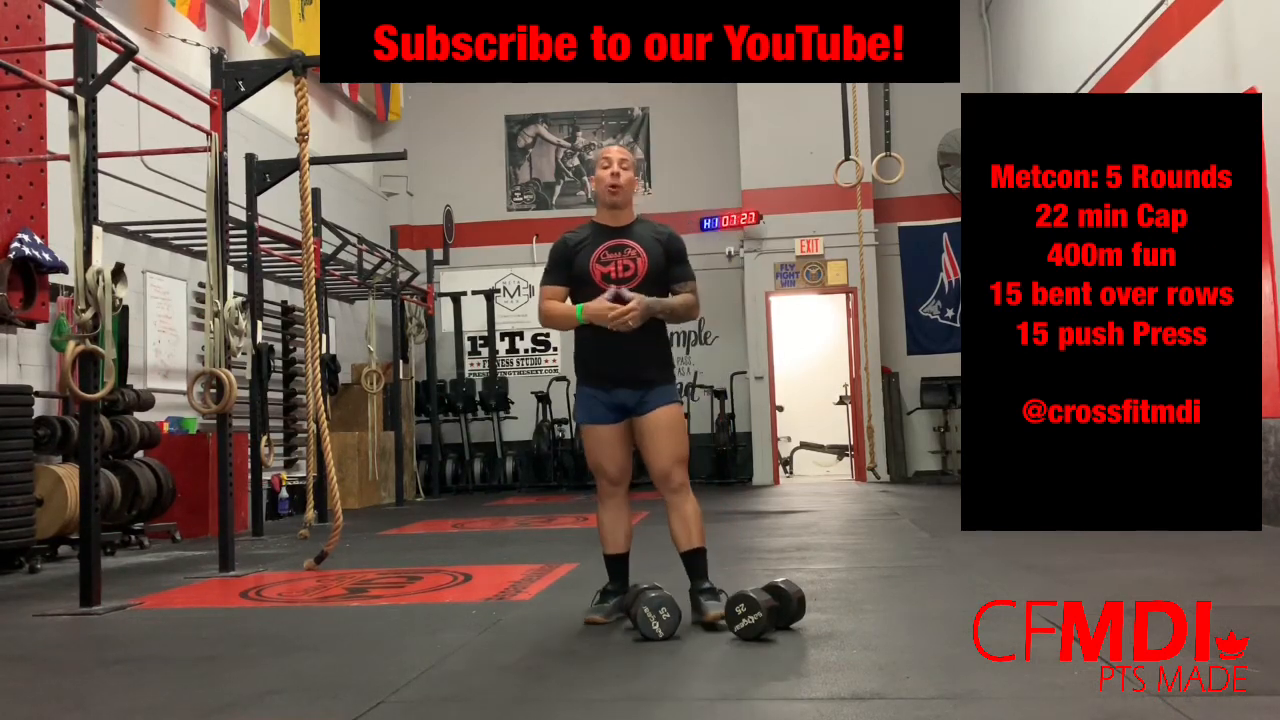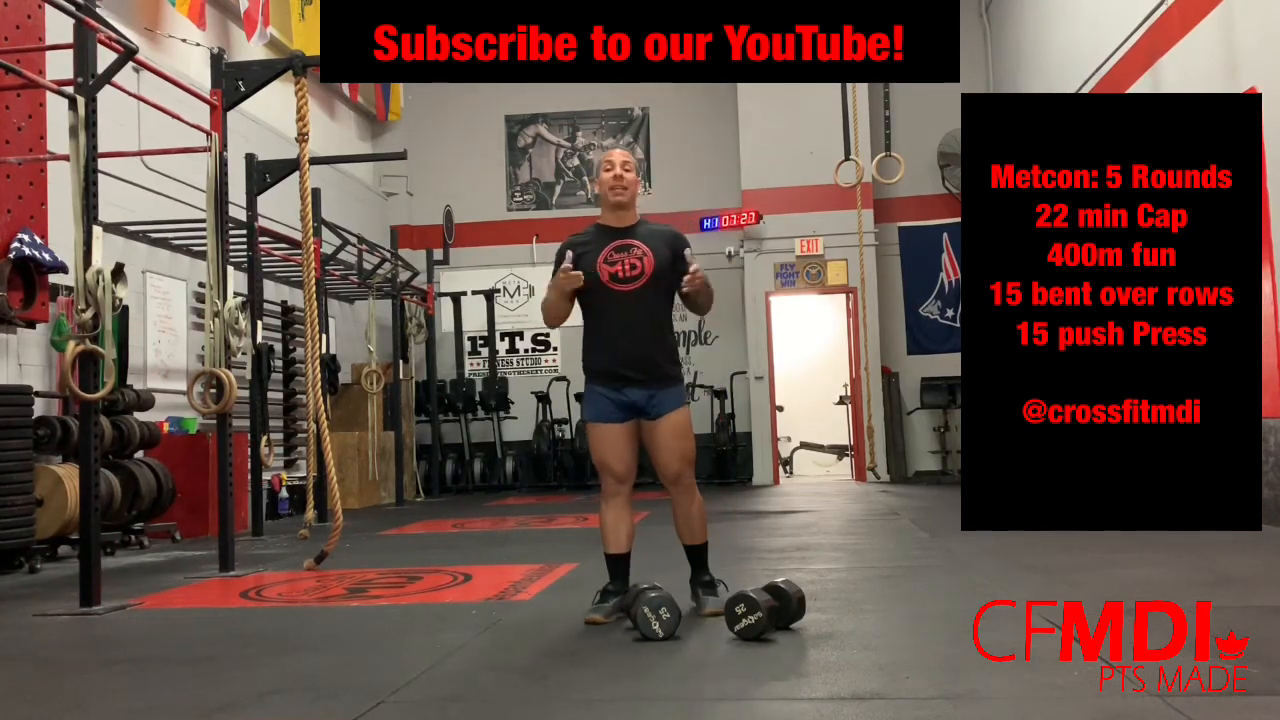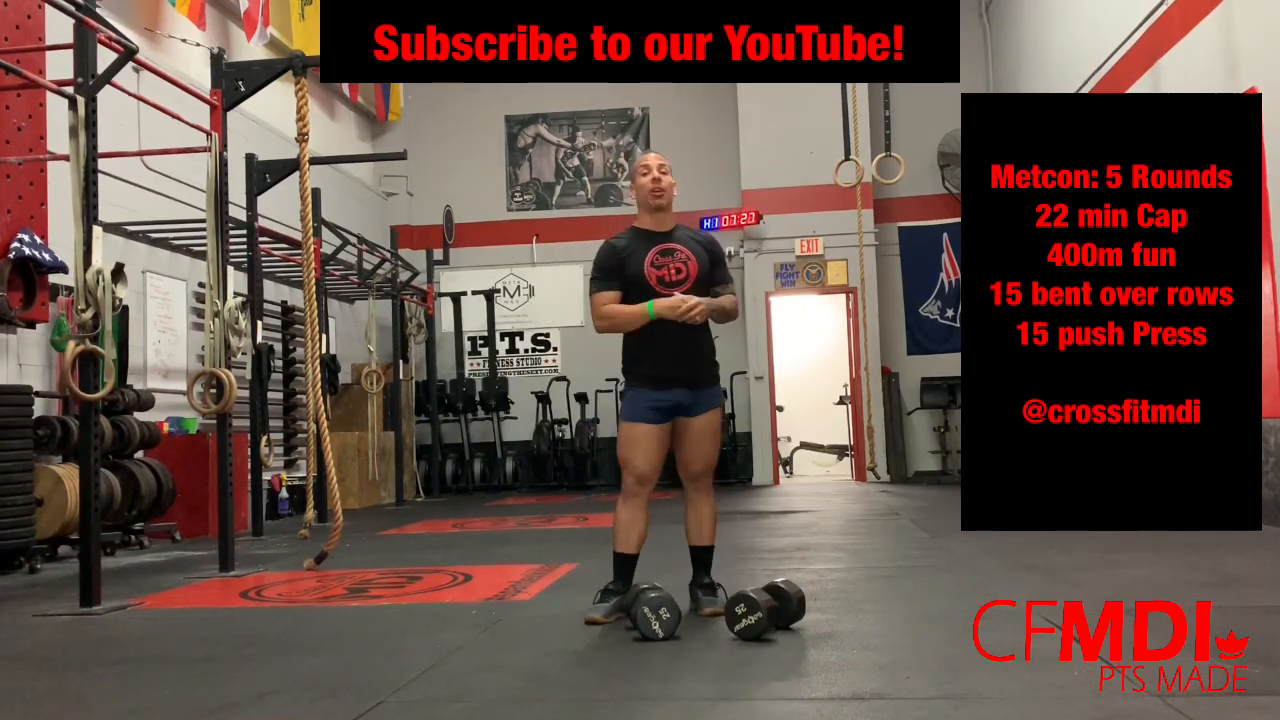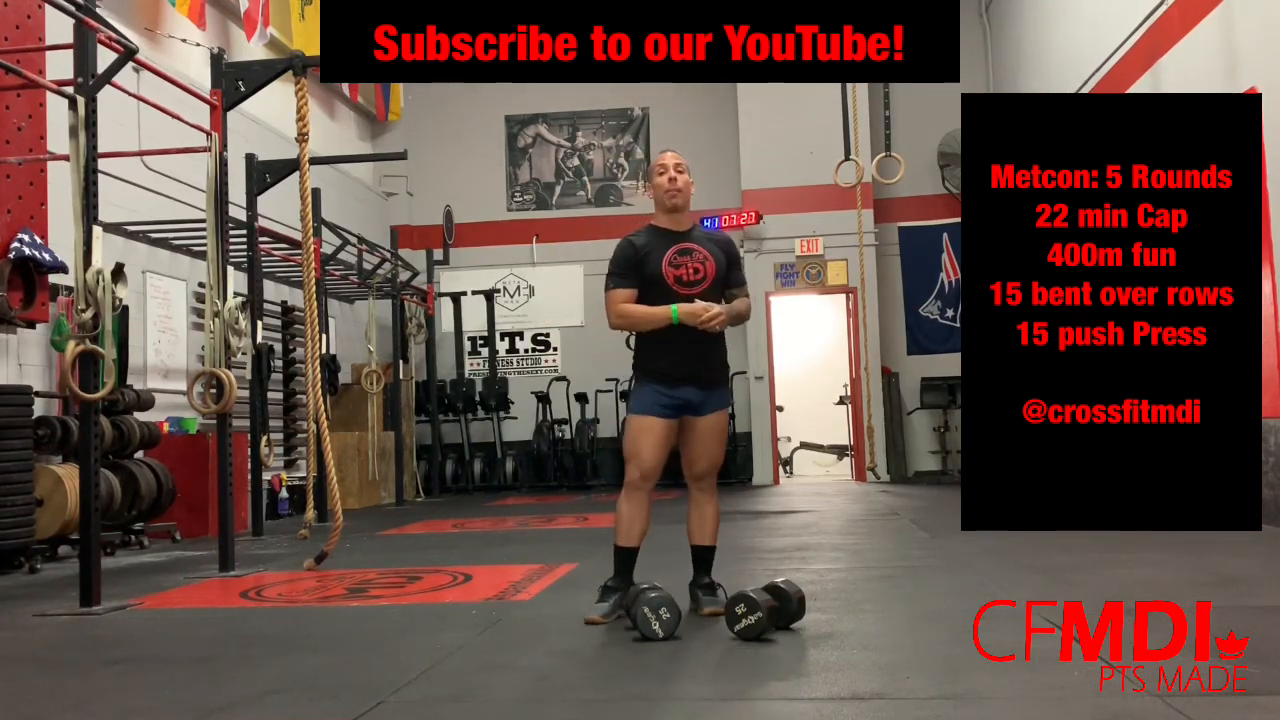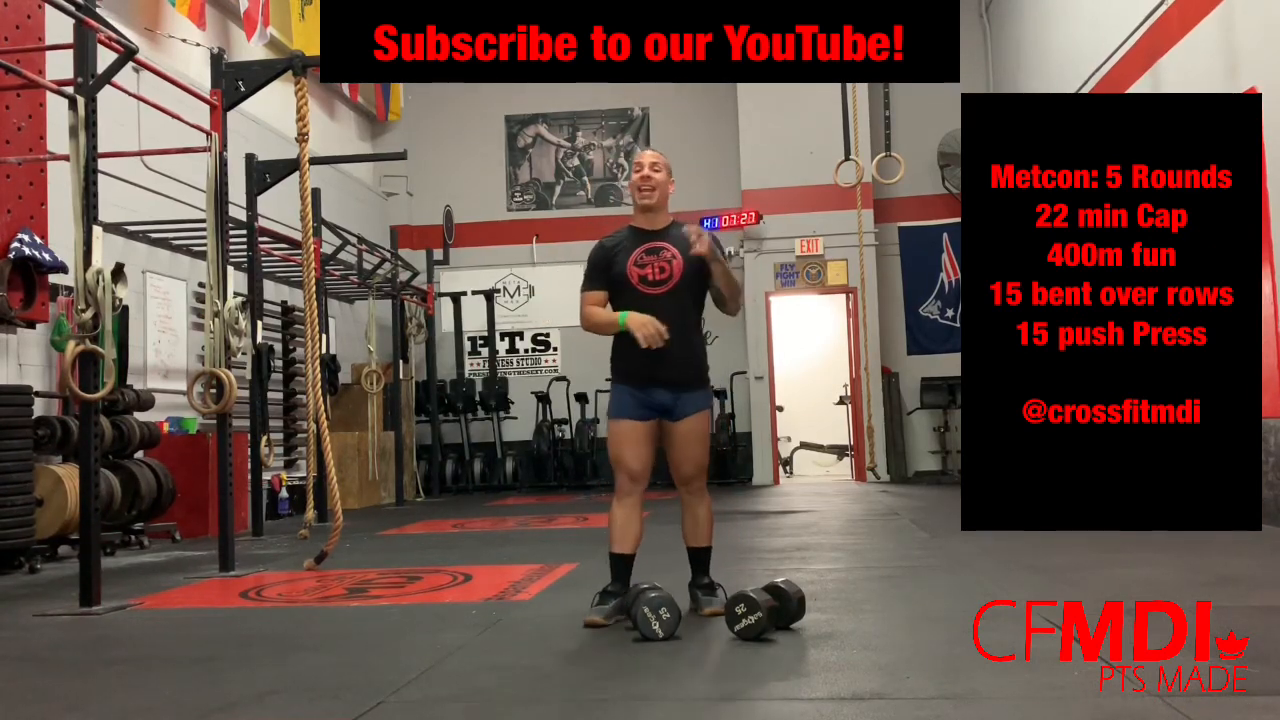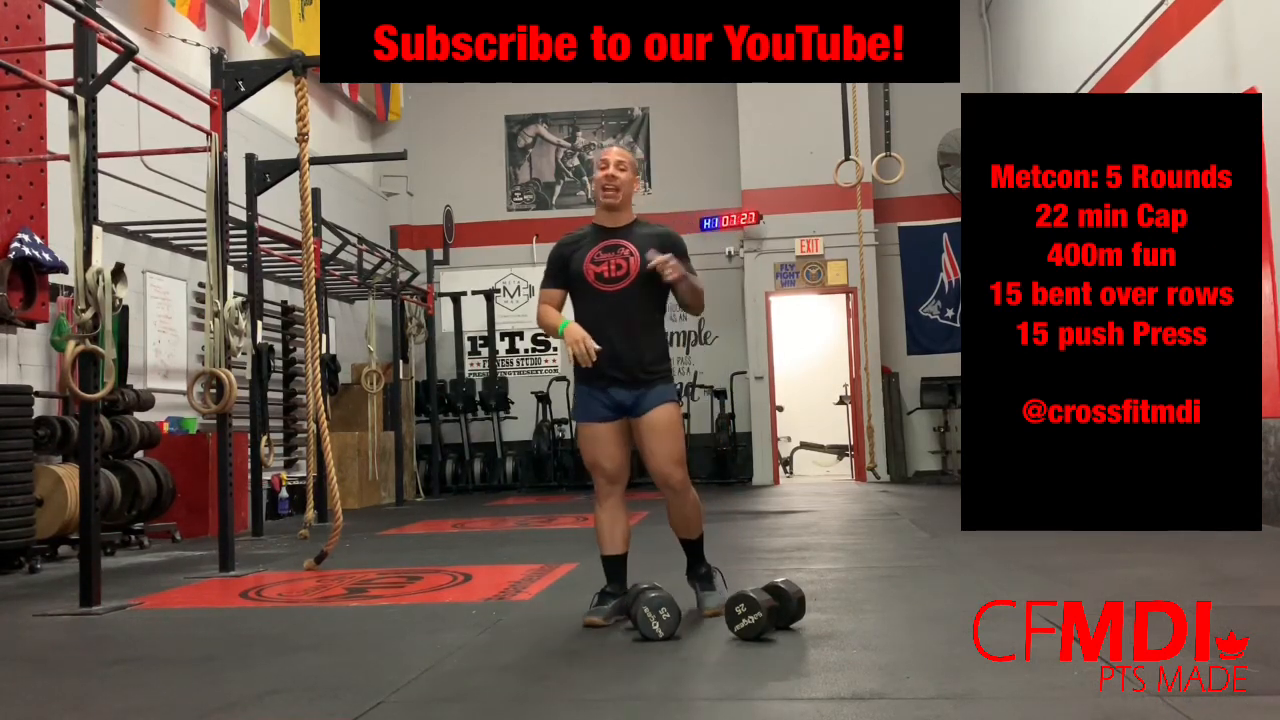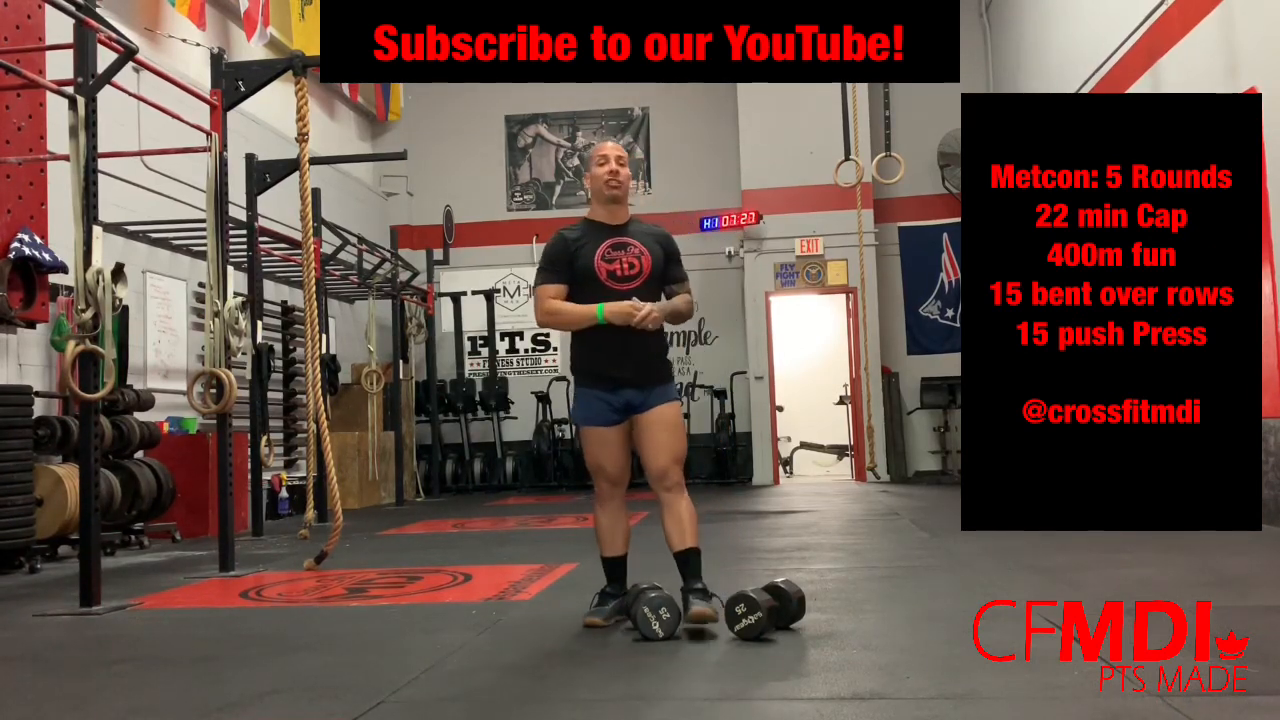
dt=0.4s
person 1, frame 1
left shoulder: (663, 239)
right shoulder: (570, 245)
left elbow: (690, 305)
right elbow: (548, 312)
left wrist: (652, 308)
right wrist: (585, 314)
left hip: (655, 384)
right hip: (598, 389)
left knee: (674, 481)
right knee: (611, 486)
left ankle: (702, 586)
right ankle: (617, 588)
person 1, frame 2
left shoulder: (668, 239)
right shoulder: (577, 247)
left elbow: (702, 304)
right elbow: (552, 317)
left wrist: (699, 282)
right wrist: (560, 285)
left hip: (663, 383)
right hip: (606, 387)
left knee: (681, 481)
right knee: (615, 485)
left ankle: (702, 578)
right ankle: (617, 587)
person 1, frame 3
left shoulder: (704, 244)
right shoulder: (617, 250)
left elbow: (732, 304)
right elbow: (603, 317)
left wrist: (709, 306)
right wrist: (660, 307)
left hip: (701, 384)
right hip: (645, 388)
left knee: (699, 481)
right knee: (635, 484)
left ankle: (703, 582)
right ankle: (619, 587)
person 1, frame 4
left shoulder: (720, 244)
right shoulder: (634, 247)
left elbow: (743, 302)
right elbow: (617, 314)
left wrist: (726, 312)
right wrist: (681, 312)
left hip: (710, 383)
right hip: (655, 384)
left knee: (703, 481)
right knee: (638, 480)
left ankle: (702, 581)
right ankle: (618, 584)
person 1, frame 5
left shoulder: (696, 241)
right shoulder: (608, 249)
left elbow: (733, 306)
right elbow: (589, 313)
left wrist: (713, 259)
right wrist: (628, 318)
left hip: (688, 384)
right hip: (631, 386)
left knee: (692, 483)
right knee: (628, 484)
left ankle: (701, 582)
right ankle: (617, 589)
person 1, frame 6
left shoulder: (662, 240)
right shoulder: (569, 247)
left elbow: (696, 305)
right elbow: (545, 310)
left wrist: (681, 278)
right wrist: (567, 328)
left hip: (652, 382)
right hip: (595, 386)
left knee: (674, 480)
right knee: (608, 486)
left ankle: (700, 569)
right ankle: (615, 590)
person 1, frame 7
left shoulder: (659, 239)
right shoulder: (567, 243)
left elbow: (685, 302)
right elbow: (546, 312)
left wrist: (662, 310)
right wrist: (608, 311)
left hip: (655, 382)
right hip: (598, 387)
left knee: (670, 480)
right knee: (609, 487)
left ankle: (694, 587)
right ankle: (615, 591)
